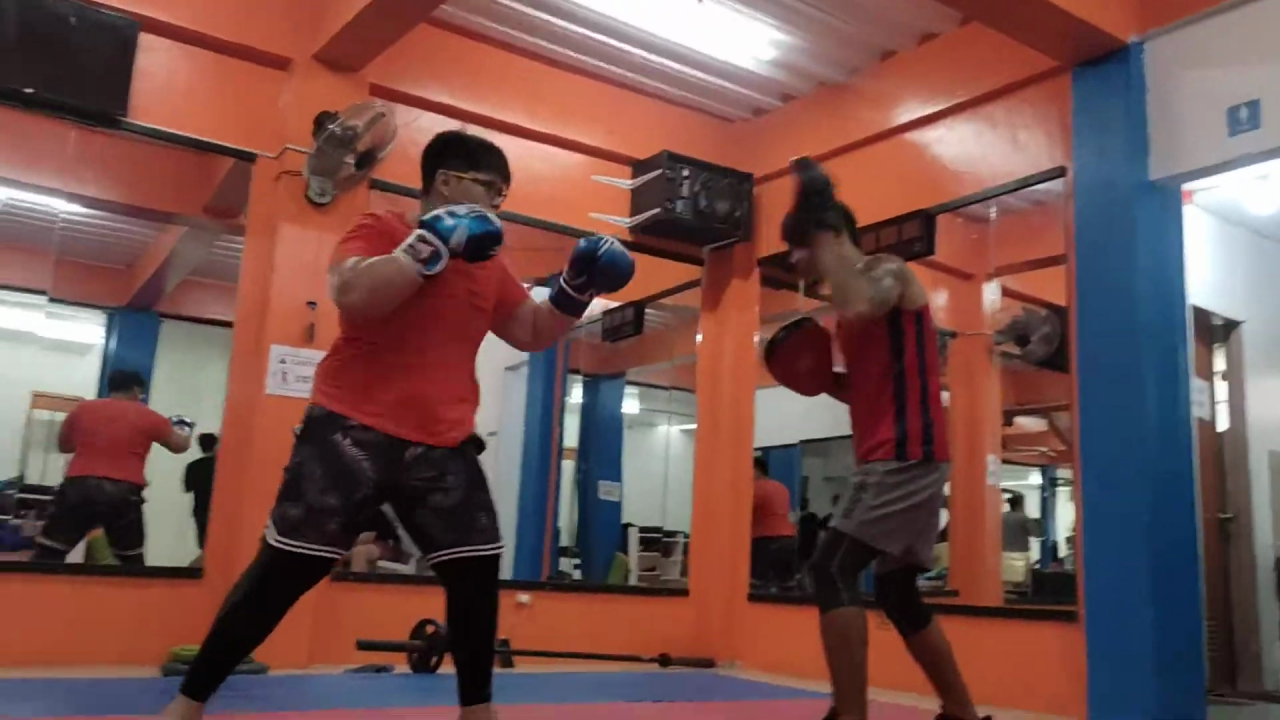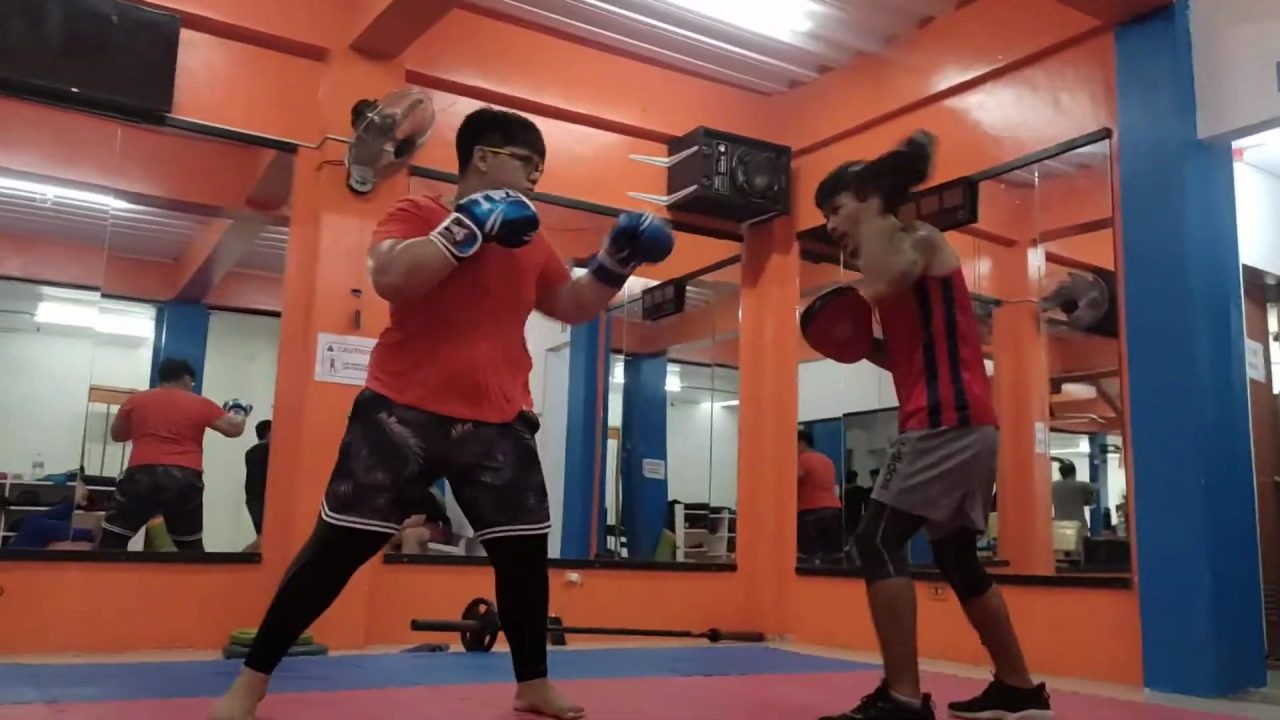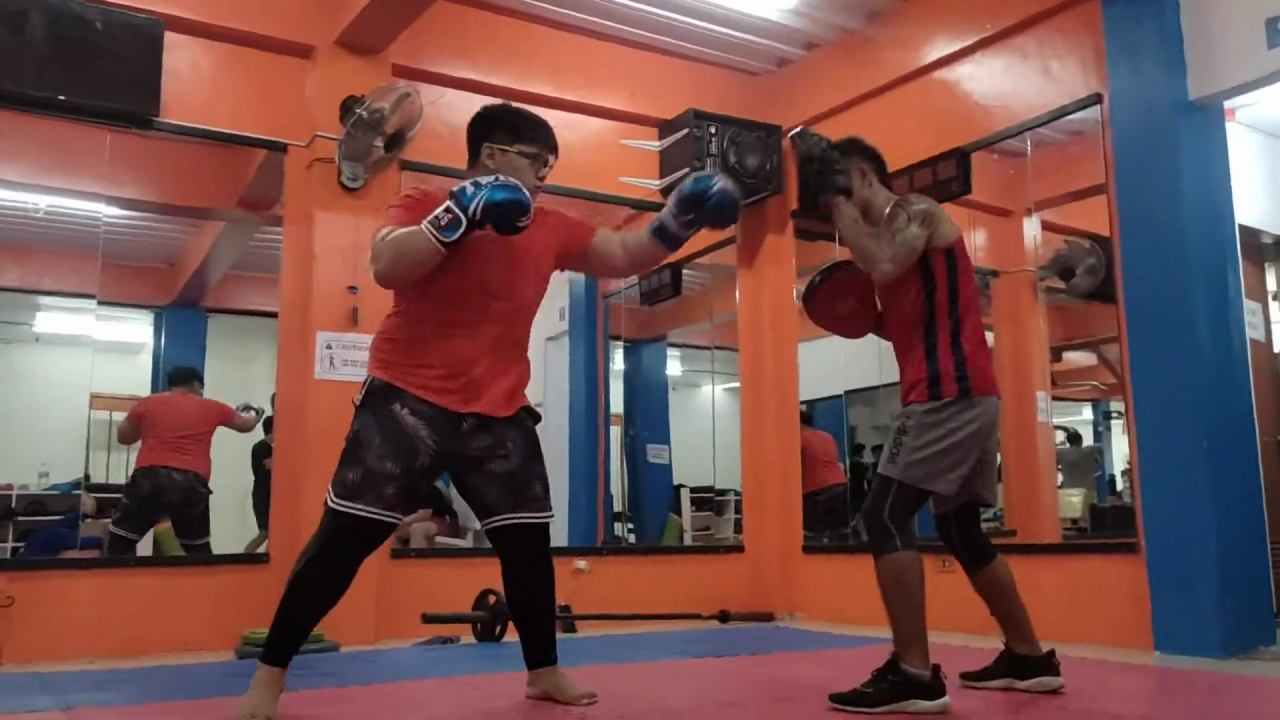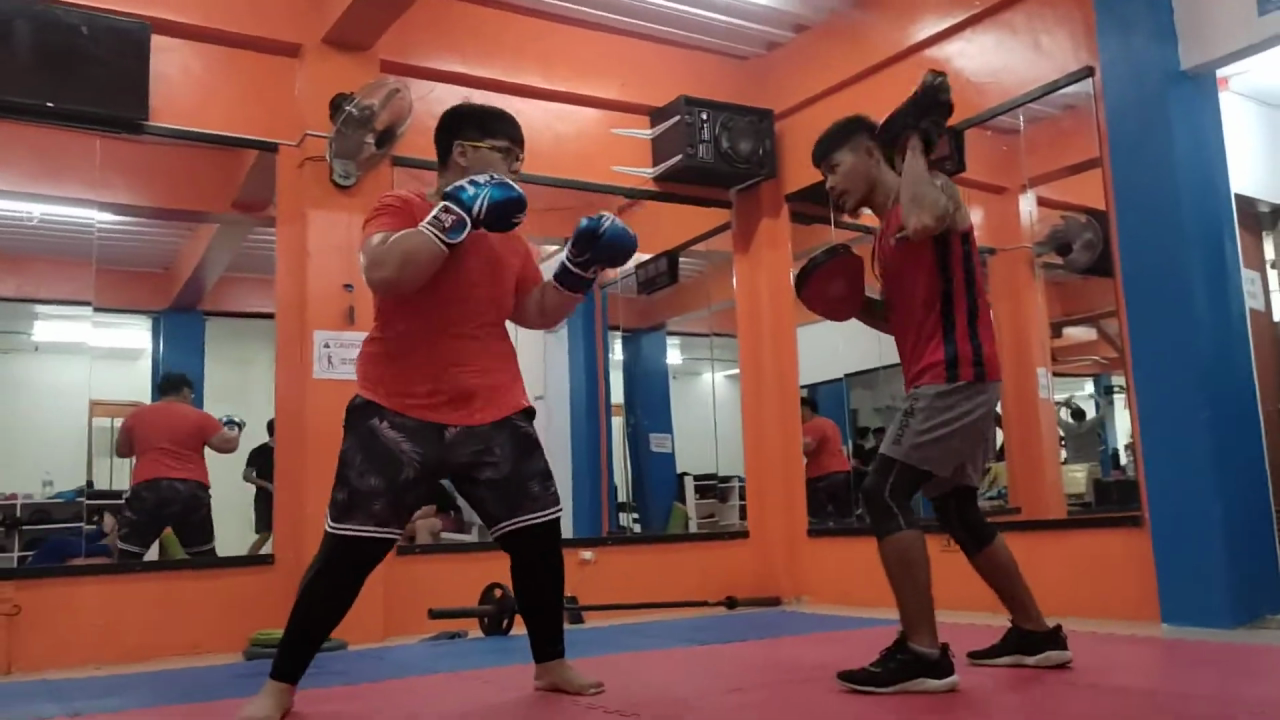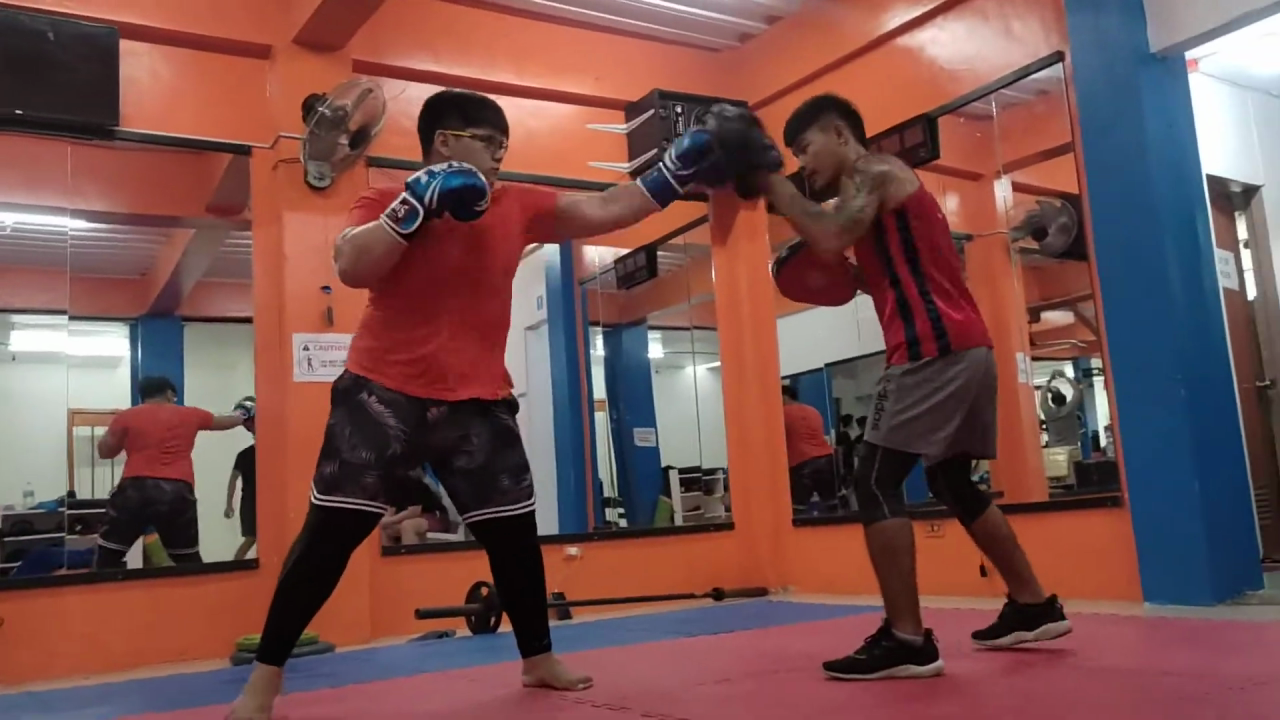
dt=0.2s
person 1, frame 1
left shoulder: (488, 267)
right shoulder: (380, 229)
left elbow: (534, 333)
right elbow: (355, 298)
left wrist: (577, 285)
right wrist: (433, 241)
left hip: (444, 445)
right hip: (353, 430)
left knee: (477, 573)
right knee: (291, 568)
person 1, frame 2
left shoulder: (530, 244)
right shoulder: (418, 214)
left elbow: (577, 306)
right elbow: (391, 279)
left wrist: (620, 259)
right wrist: (468, 226)
left hip: (496, 422)
right hip: (406, 411)
left knee: (525, 552)
right knee: (340, 545)
person 1, frame 3
left shoulder: (548, 230)
right shoulder: (424, 202)
left elbow: (623, 257)
right elbow: (387, 267)
left wrist: (682, 218)
right wrist: (460, 212)
left hip: (498, 414)
right hip: (408, 400)
left knee: (528, 541)
right knee: (348, 533)
person 1, frame 4
left shoulder: (508, 239)
right shoulder: (402, 209)
left elbow: (539, 313)
right elbow: (384, 274)
left wrist: (583, 261)
right wrist: (455, 215)
left hip: (494, 418)
right hip: (396, 415)
left knee: (539, 536)
right knee: (350, 551)
left ankle: (551, 665)
person 1, frame 5
left shoulder: (517, 208)
right shoulder: (383, 199)
left elbow: (604, 210)
right elbow: (352, 267)
left wrist: (675, 174)
right wrist: (417, 203)
left hip: (476, 402)
right hip: (382, 393)
left knee: (512, 531)
right knee: (333, 526)
left ankle: (538, 659)
person 2, frame 1
left shoulder: (889, 271)
right shoulder: (861, 294)
left elbow: (856, 309)
left wrist: (821, 234)
left hip: (903, 457)
right hip: (905, 459)
left knee: (832, 570)
right knee: (895, 591)
person 2, frame 2
left shoulder: (917, 238)
right shoulder: (894, 262)
left elbow: (878, 282)
left wrist: (874, 203)
left hip: (946, 422)
right hip: (960, 425)
left knee: (877, 541)
right knee: (957, 557)
person 2, frame 3
left shoulder: (918, 211)
right shoulder: (897, 234)
left elbow: (882, 267)
left wrist: (834, 203)
left hip: (950, 393)
right hip: (964, 397)
left knee: (884, 514)
right knee: (958, 529)
left ankle: (916, 675)
right ankle: (1030, 657)
person 2, frame 4
left shoulder: (932, 188)
right shoulder: (887, 226)
left elbow: (921, 221)
left wrist: (914, 141)
right wrist: (853, 303)
left hip: (955, 376)
right hip: (941, 380)
left knee: (885, 495)
right knee: (957, 510)
left ankle: (924, 653)
right ankle: (1036, 633)
person 2, frame 5
left shoulder: (875, 171)
right shoulder: (878, 190)
left elbow: (827, 239)
left wrist: (768, 176)
left hip: (934, 352)
right hip: (966, 349)
left knee: (874, 480)
right knee: (951, 480)
left ankle: (907, 639)
right ankle: (1033, 605)
person 3, frame 1
left shoulder: (82, 409)
right shoulder: (147, 417)
left elbow: (64, 446)
right elbow: (180, 445)
right wrist: (184, 427)
left hip: (79, 487)
right hip: (124, 493)
left knee: (48, 554)
right knee: (132, 561)
person 3, frame 2
left shoulder: (135, 401)
right shoulder: (201, 404)
left elbow: (117, 435)
right elbow: (234, 429)
right wrist: (239, 411)
left hip: (143, 476)
right hip: (186, 480)
left knee: (111, 541)
right knee: (191, 547)
person 3, frame 3
left shoulder: (147, 403)
right shoulder: (210, 408)
left elbow: (124, 437)
right elbow: (246, 424)
right wrist: (253, 415)
left hip: (149, 478)
right hip: (190, 484)
left knee: (119, 545)
right knee: (199, 551)
person 3, frame 4
left shoulder: (136, 416)
right shoulder: (199, 417)
left elbow: (122, 451)
right elbow: (228, 444)
right wrist: (234, 427)
left hip: (148, 491)
right hip: (191, 492)
left knee: (127, 557)
right knee: (205, 557)
person 3, frame 5
left shoulder: (127, 417)
right shoulder: (189, 415)
left elbow: (105, 451)
right elbow: (225, 422)
right wrist: (243, 413)
left hip: (134, 490)
right hip: (176, 492)
left knee: (107, 558)
right knee: (189, 560)
